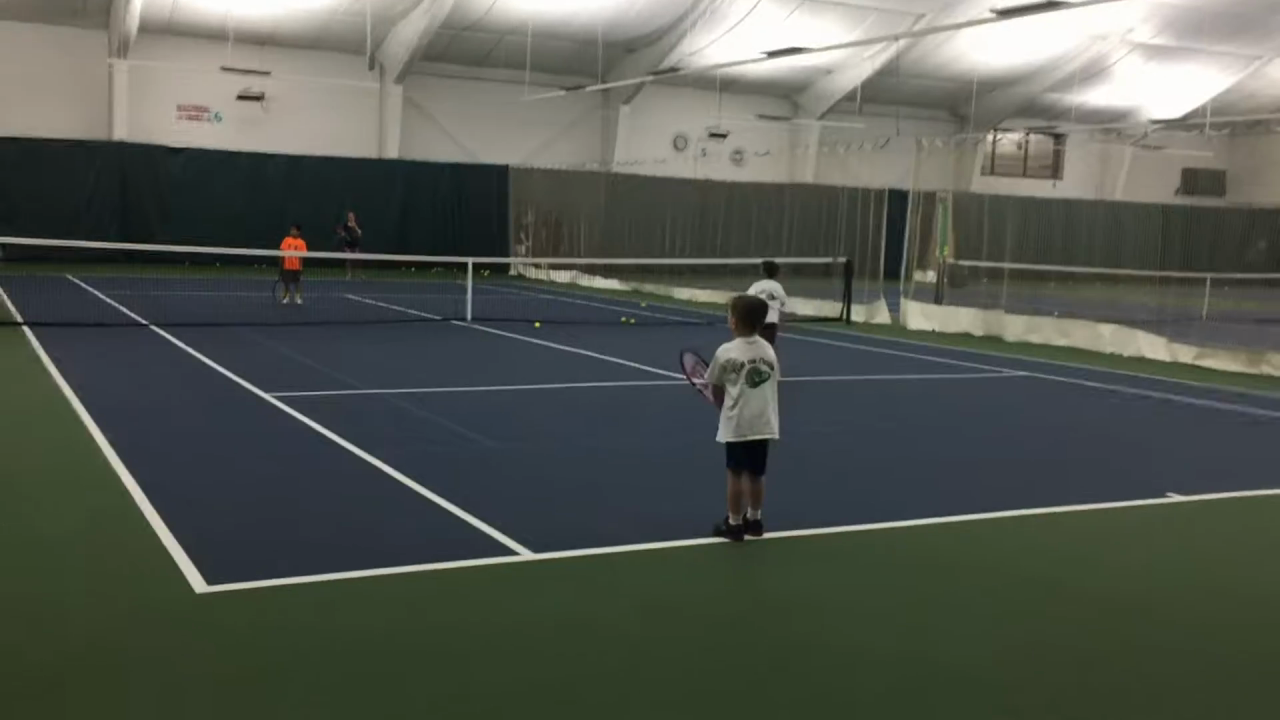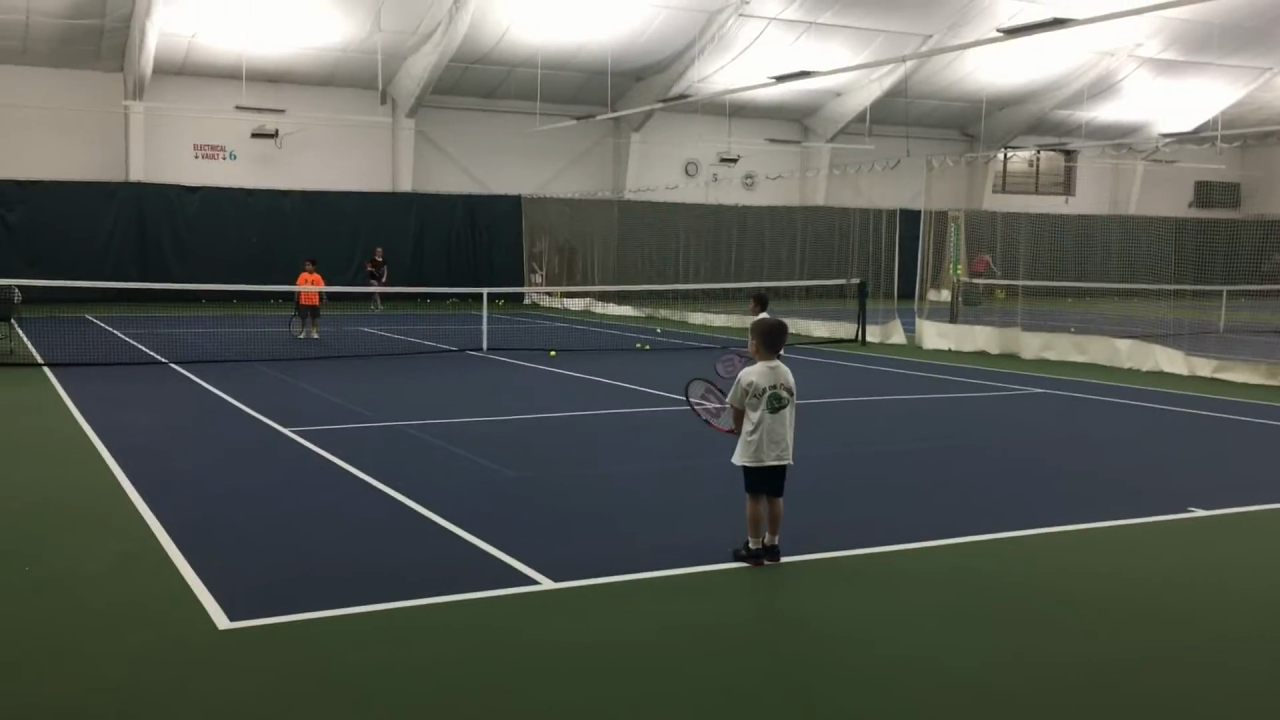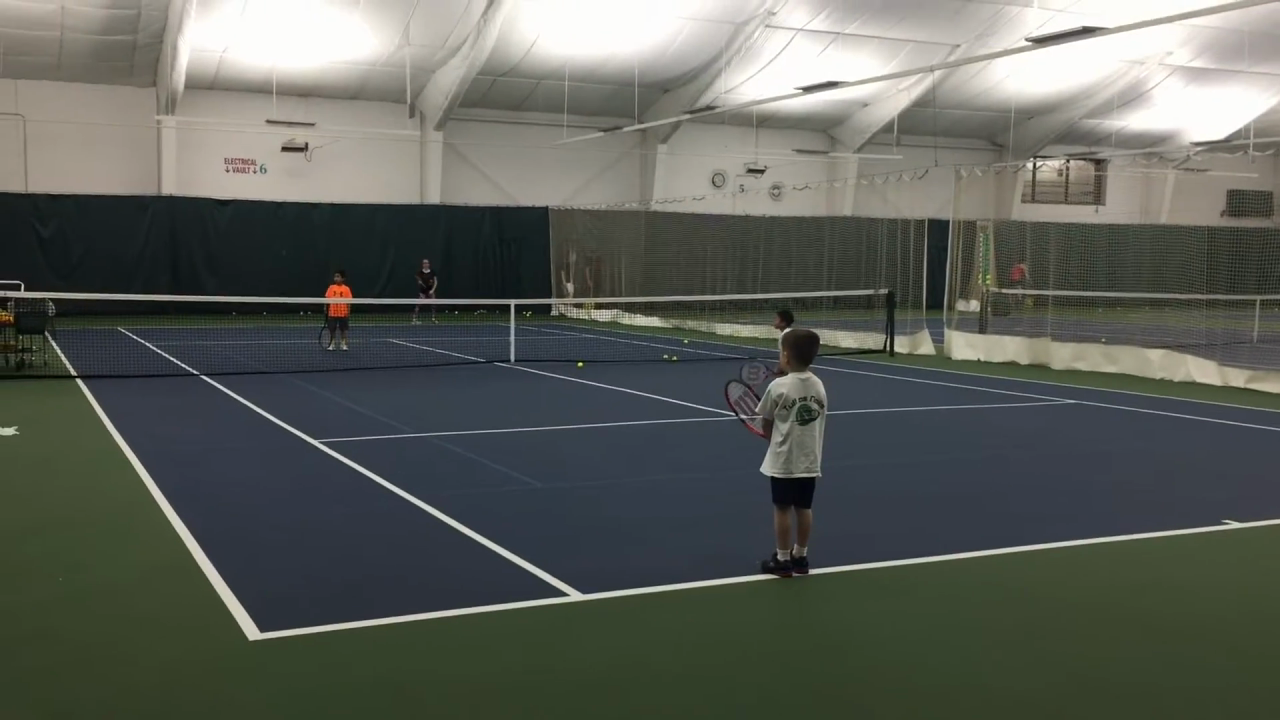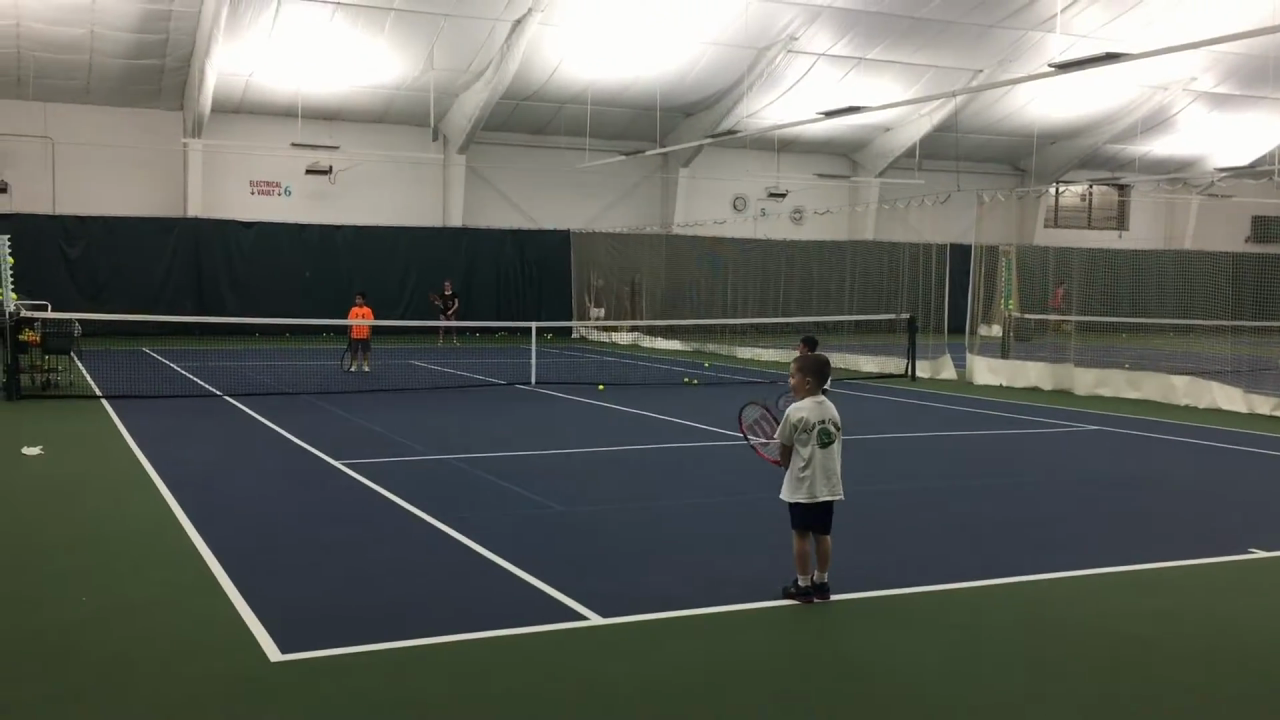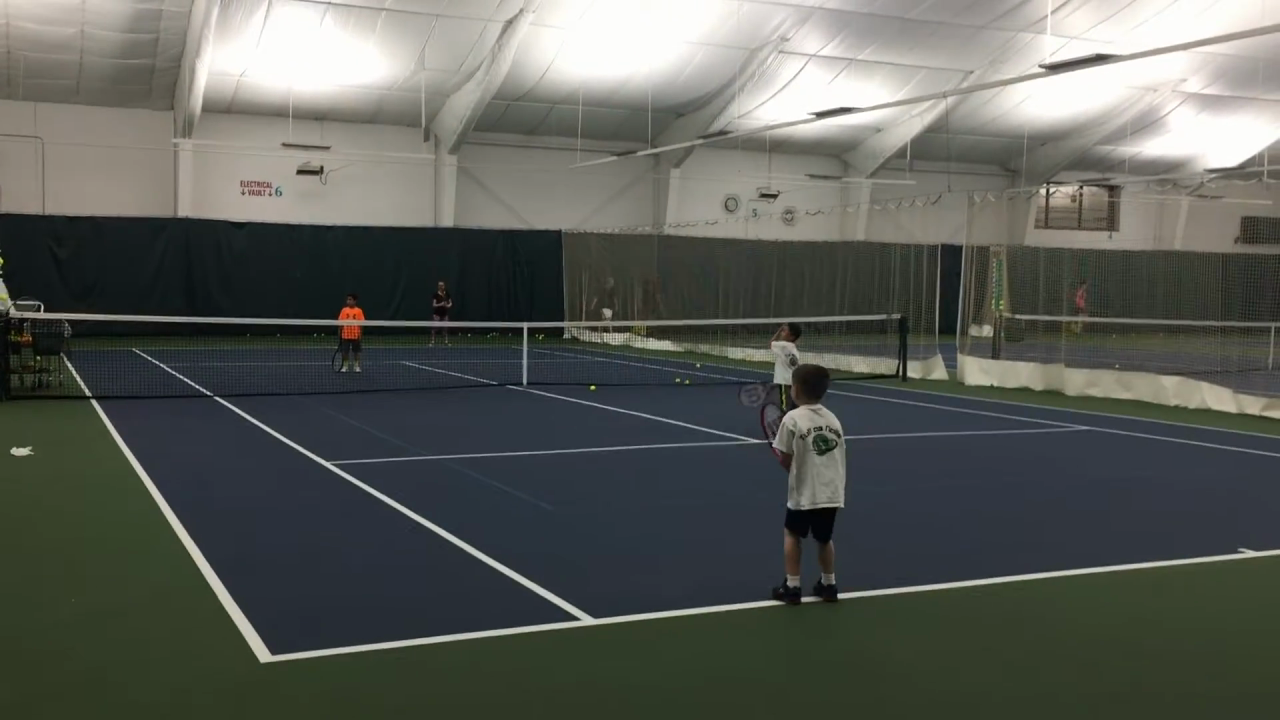
dt=1s
person 1, frame 1
left shoulder: (726, 352)
right shoulder: (768, 350)
left elbow: (716, 388)
right elbow: (772, 382)
left wrist: (723, 406)
left hip: (738, 424)
right hip: (763, 423)
left knee: (736, 474)
right knee: (756, 474)
left ankle: (734, 523)
right ankle: (754, 519)
person 1, frame 2
left shoulder: (748, 375)
right shoulder: (787, 374)
left elbow: (737, 412)
right elbow: (787, 408)
left wrist: (741, 431)
left hip: (755, 449)
right hip: (780, 448)
left knee: (755, 498)
right knee: (775, 497)
left ankle: (754, 548)
right ankle: (771, 545)
person 1, frame 3
left shoulder: (779, 386)
right shoulder: (819, 386)
left elbow: (766, 423)
right elbow: (817, 420)
left wrist: (774, 439)
right wrist: (805, 444)
left hip: (784, 460)
right hip: (809, 460)
left knee: (783, 509)
right knee: (804, 508)
left ankle: (783, 560)
right ankle: (800, 556)
person 1, frame 4
left shoulder: (796, 411)
right shoulder: (831, 409)
left elbow: (784, 451)
right elbow: (831, 445)
left wrist: (788, 467)
left hip: (803, 486)
right hip: (829, 484)
left knee: (802, 534)
right knee: (822, 534)
left ankle: (803, 586)
right ankle: (821, 583)
person 1, frame 5
left shoulder: (792, 419)
right shoulder: (833, 419)
left elbow: (785, 459)
right elbow: (839, 454)
left hip: (804, 493)
right hip: (832, 493)
left knee: (792, 534)
right knee: (824, 538)
left ankle: (792, 586)
right ankle: (828, 584)
